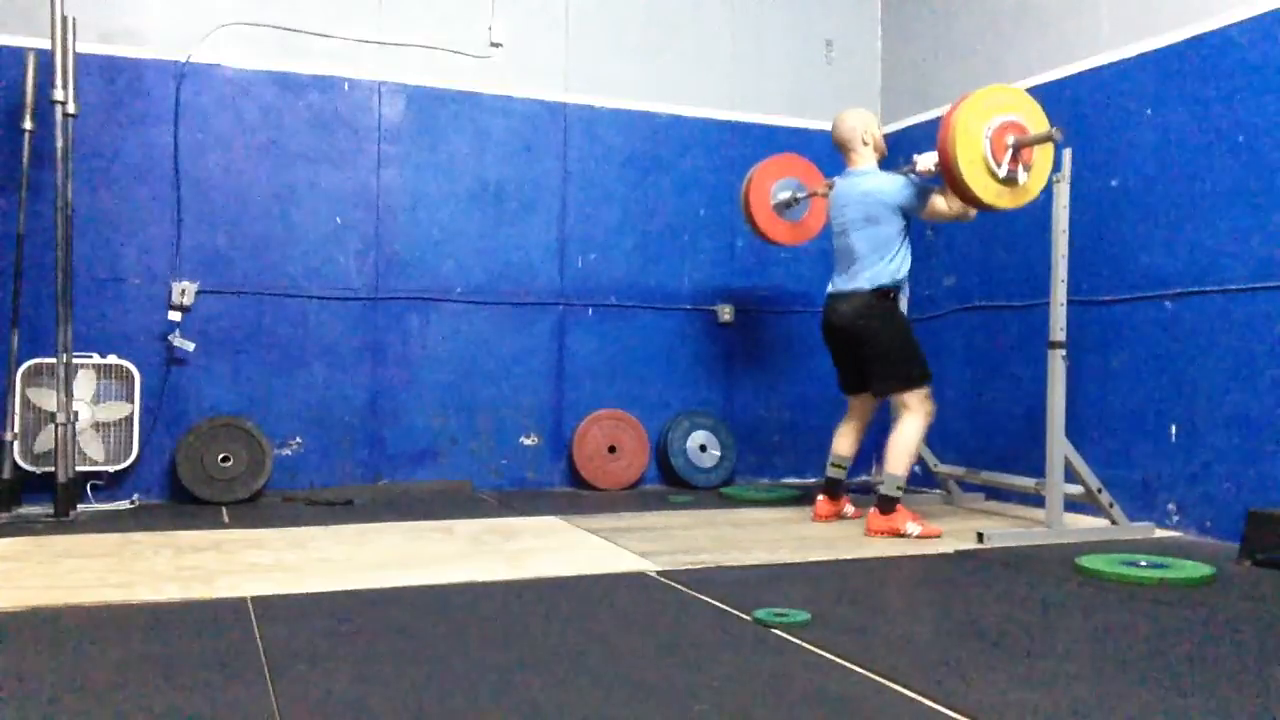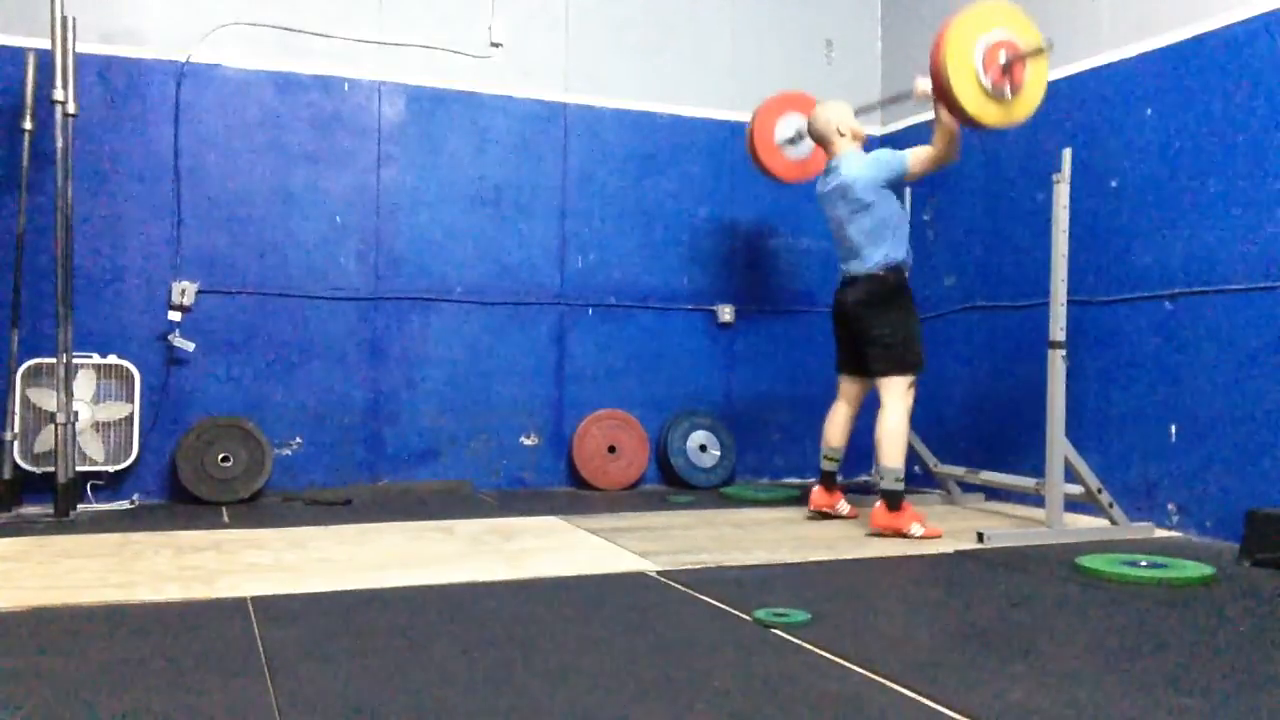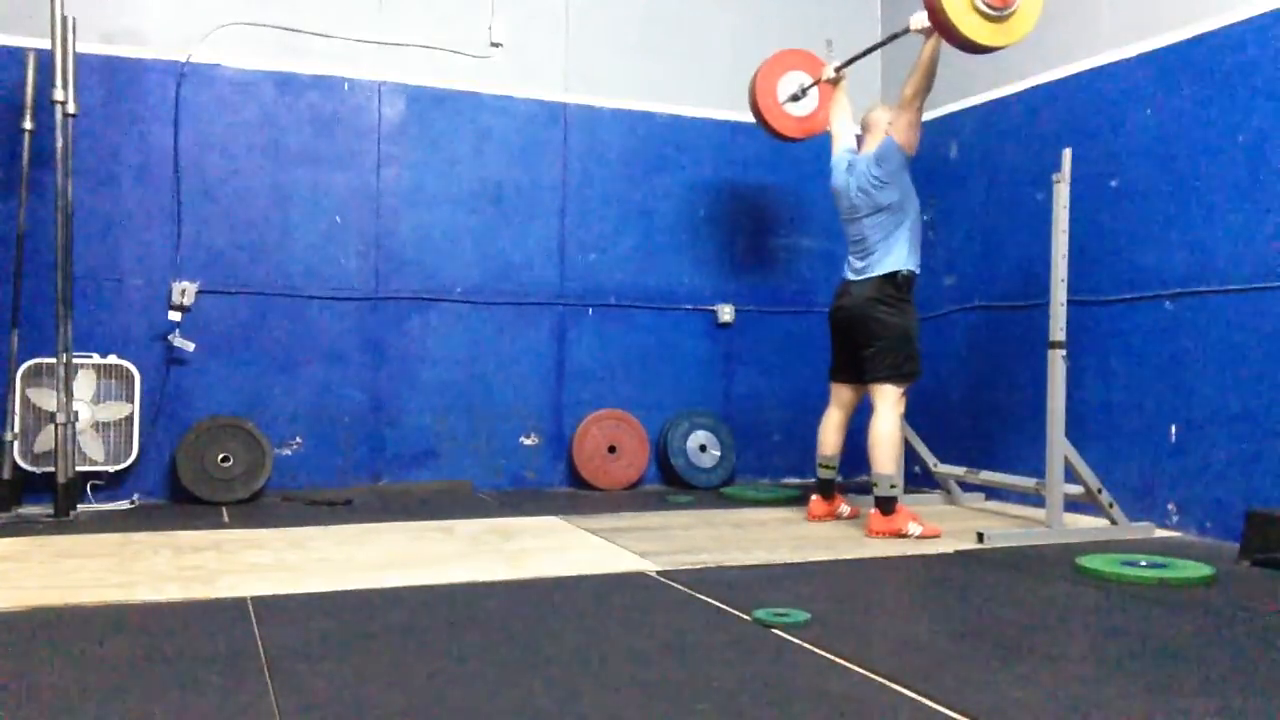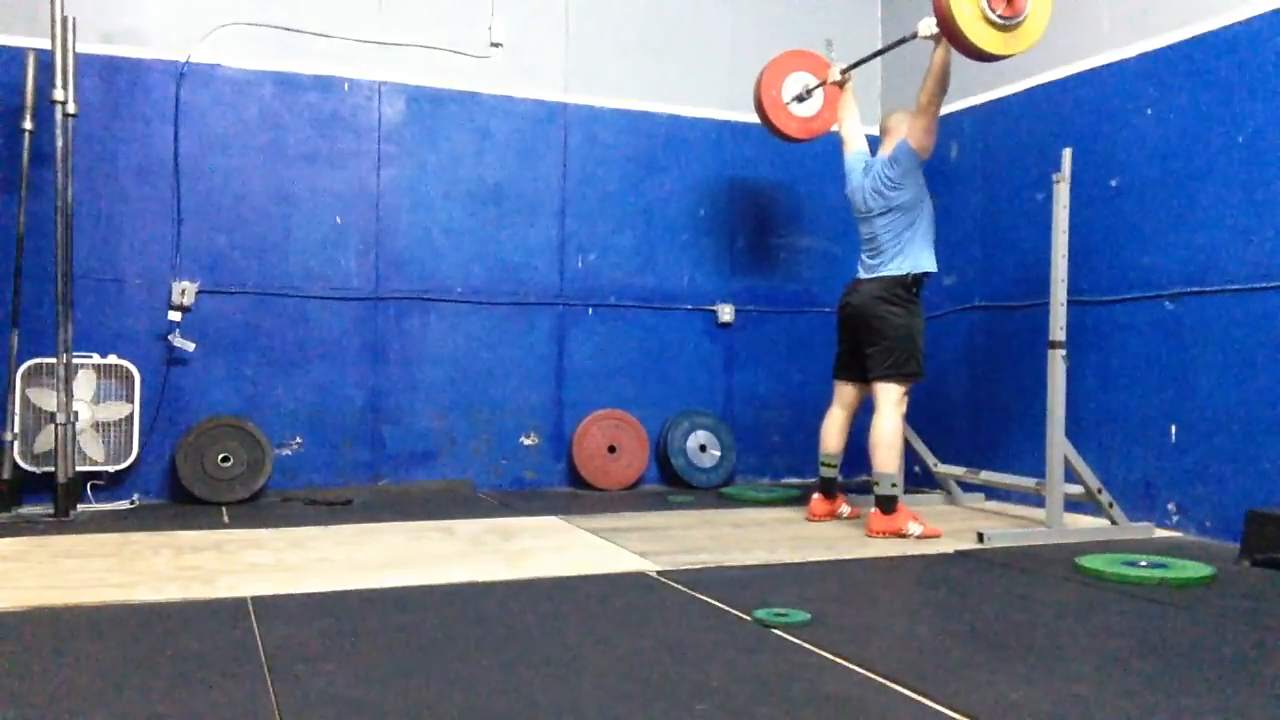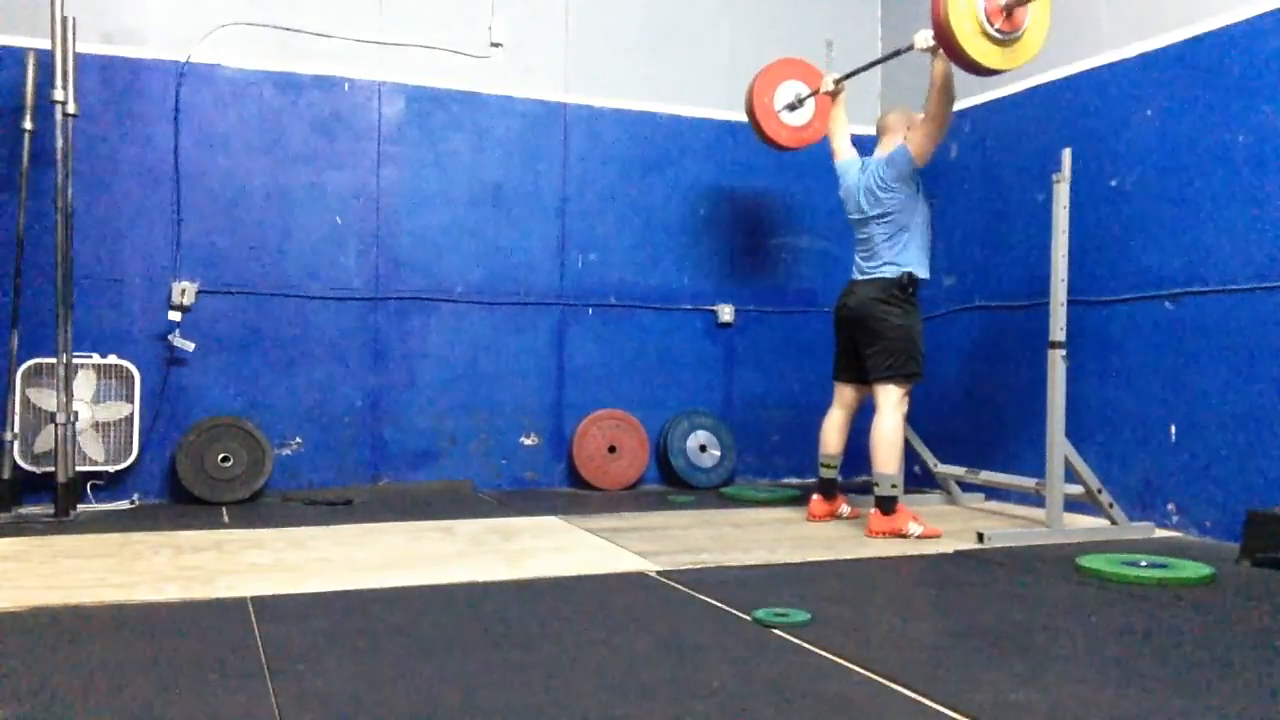
dt=0.7s
person 1, frame 1
left shoulder: (839, 192)
right shoulder: (892, 185)
right elbow: (960, 209)
right wrist: (944, 169)
left hip: (838, 308)
right hip: (873, 308)
left knee: (858, 409)
right knee: (917, 409)
left ankle: (830, 497)
right ankle: (887, 510)
person 1, frame 2
left shoulder: (827, 180)
right shoulder: (868, 167)
right elbow: (943, 152)
left wrist: (825, 130)
right wrist: (943, 101)
left hip: (851, 294)
right hip: (884, 293)
left knee: (847, 396)
right knee: (897, 397)
left ankle: (825, 492)
right ankle: (891, 510)
person 1, frame 3
left shoulder: (843, 167)
right shoulder: (885, 163)
left elbow: (841, 123)
right elbow: (912, 99)
left wrist: (835, 85)
right wrist: (933, 37)
left hip: (849, 297)
right hip: (883, 296)
left knee: (841, 401)
right knee: (889, 402)
left ankle: (824, 498)
right ankle: (887, 513)
person 1, frame 4
left shoulder: (859, 169)
right shoulder: (901, 166)
left elbow: (850, 126)
right elbow: (928, 104)
left wrist: (843, 85)
right wrist: (943, 43)
left hip: (859, 295)
right hip: (891, 297)
left knee: (845, 399)
right knee: (890, 400)
left ankle: (825, 496)
right ankle: (887, 512)
person 1, frame 5
left shoulder: (853, 173)
right shoulder: (896, 168)
left elbow: (838, 136)
right elbow: (937, 115)
left wrist: (834, 97)
right wrist: (940, 56)
left hip: (854, 297)
right hip: (888, 298)
left knee: (844, 401)
right knee: (891, 402)
left ankle: (825, 497)
right ankle: (887, 514)
